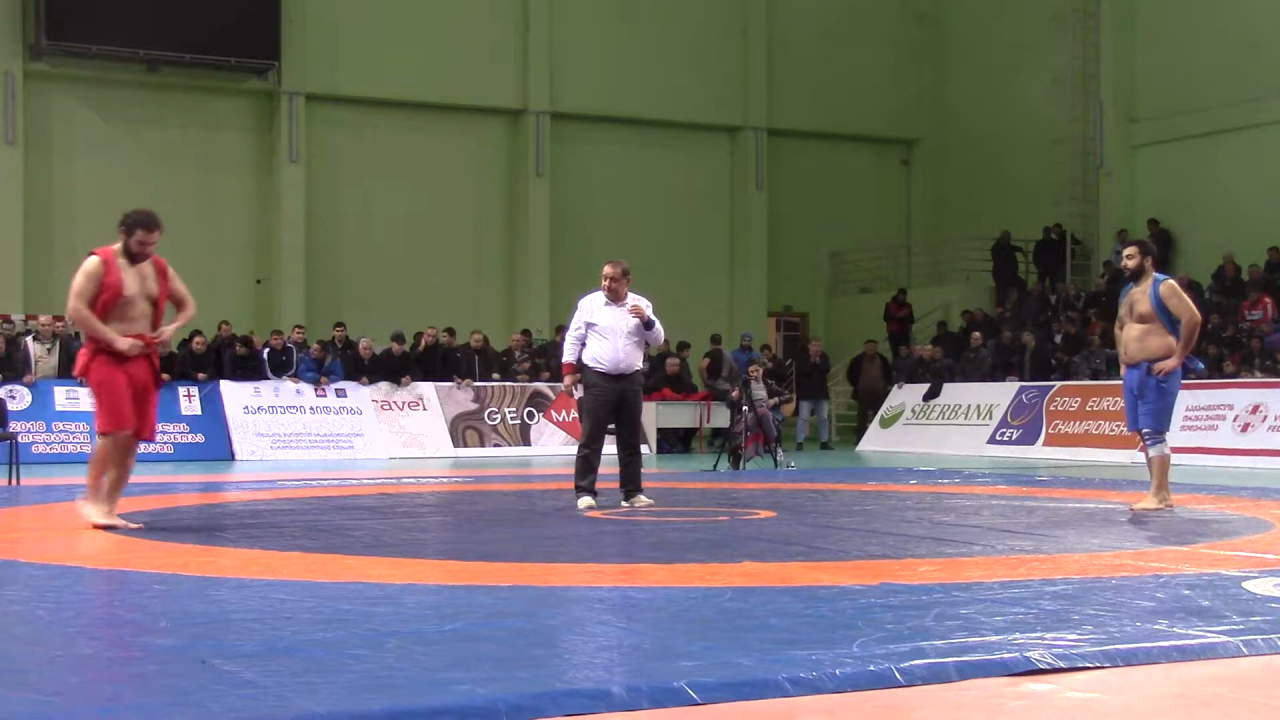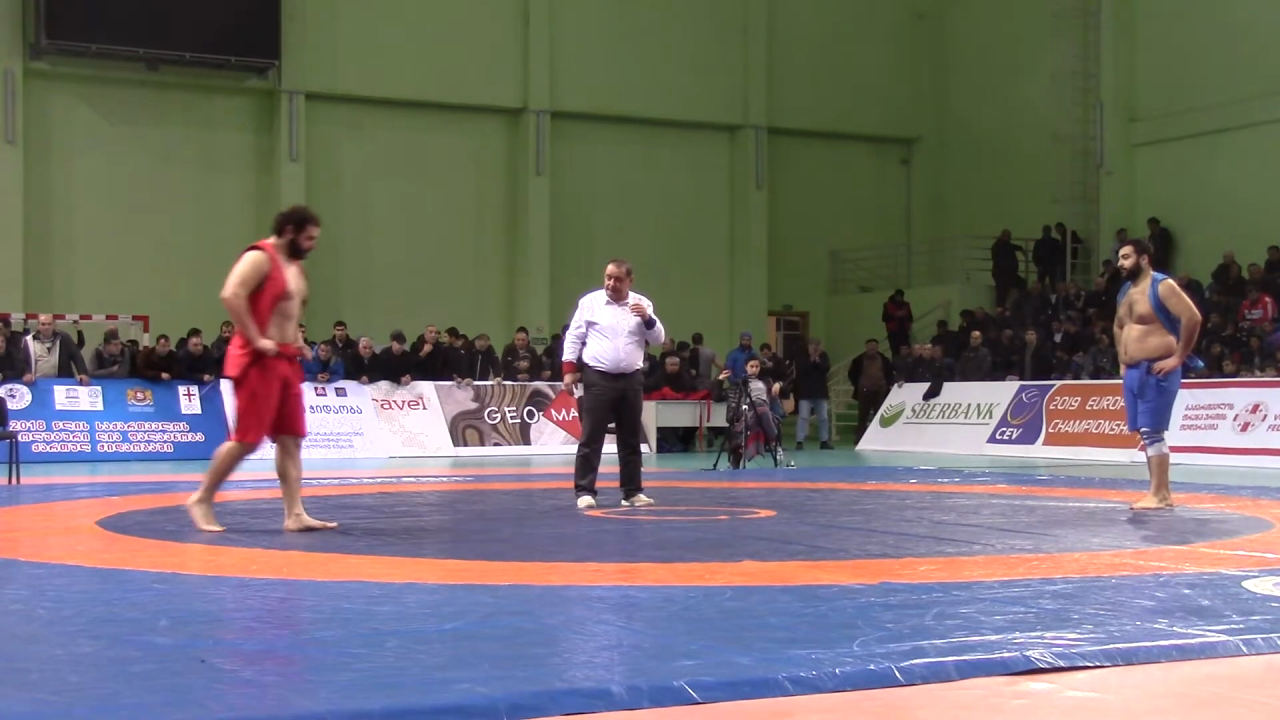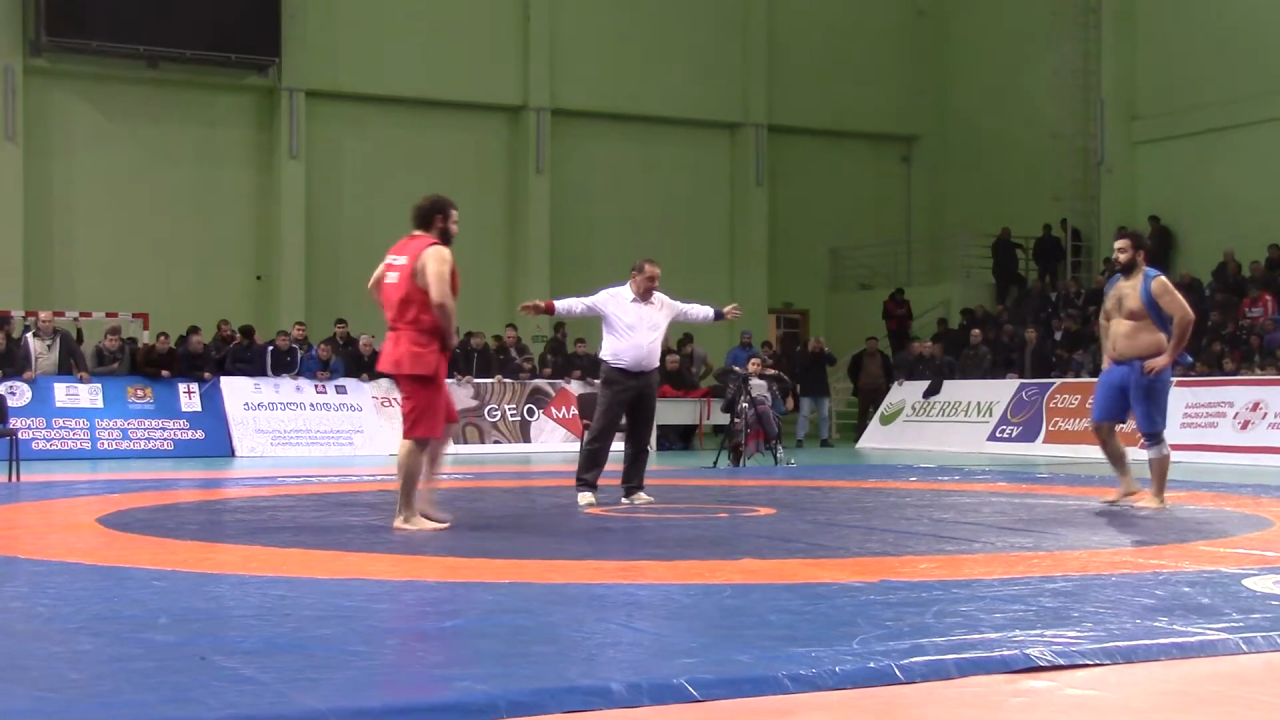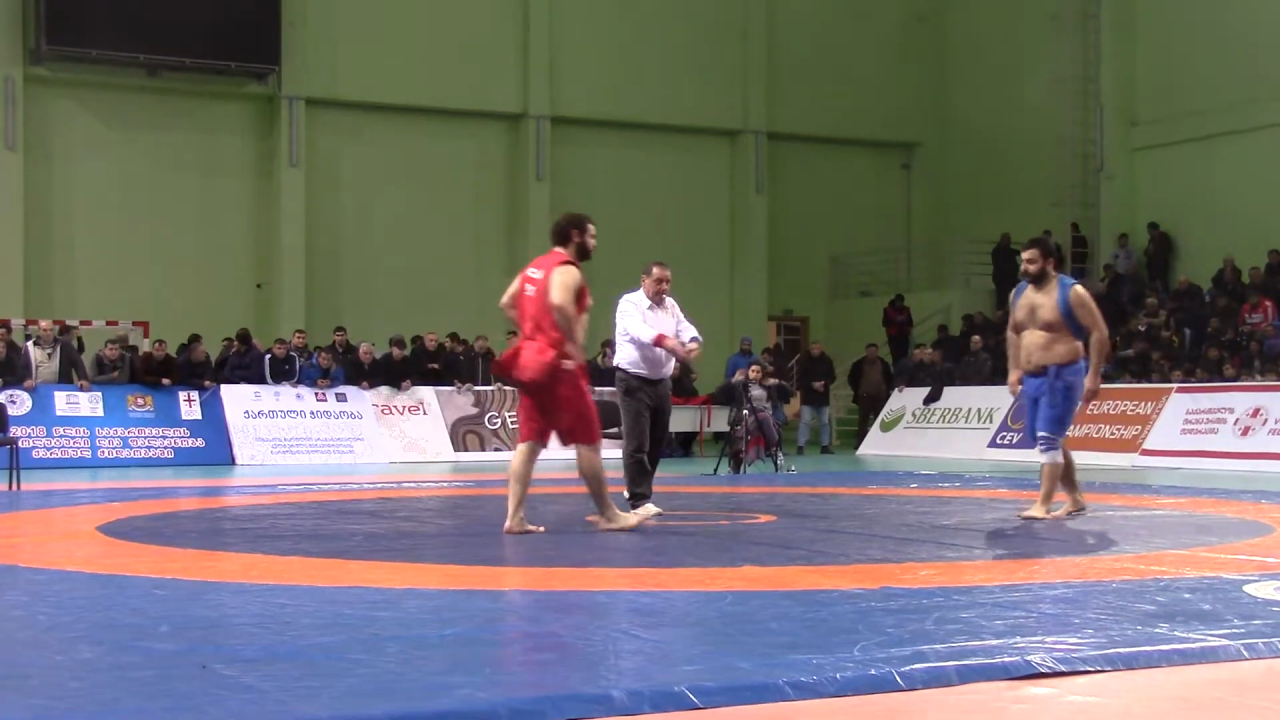
dt=1s
person 1, frame 1
left shoulder: (160, 269)
right shoulder: (98, 264)
left elbow: (188, 306)
right elbow: (75, 309)
left wrist: (172, 328)
right wrist: (115, 339)
left hip: (144, 360)
right hip: (105, 358)
left knee: (132, 440)
right knee: (116, 431)
left ankle: (108, 510)
right ankle: (91, 497)
person 1, frame 2
left shoulder: (294, 265)
right shoulder: (258, 258)
right elbow: (231, 295)
left wrist: (298, 342)
right wrist: (256, 339)
left hip: (284, 361)
right hip: (256, 361)
left knee: (291, 439)
right knee: (247, 439)
left ankle: (295, 514)
right ankle: (201, 500)
person 1, frame 3
left shoulder: (397, 250)
right shoulder: (436, 252)
left elbow: (374, 287)
right elbow: (440, 300)
right wrist: (450, 335)
left hip: (400, 346)
right hip: (421, 351)
left knee: (444, 424)
right knee: (419, 435)
left ankle: (423, 501)
right ankle: (407, 515)
person 1, frame 4
left shoulder: (535, 267)
right shoulder: (568, 271)
left elbow: (507, 304)
right elbow: (558, 304)
right wrist: (574, 344)
left hip: (534, 364)
right hip: (559, 366)
left knee: (530, 441)
right knee: (588, 440)
left ankle: (515, 517)
right ankle: (608, 515)
person 2, frame 1
left shoulder: (1163, 287)
right shoulder: (1127, 292)
left elbow: (1192, 318)
right elbow: (1119, 327)
left wrist: (1178, 358)
right wrist: (1123, 361)
left hip: (1157, 372)
right hip: (1132, 372)
left knee: (1153, 433)
right knee: (1144, 433)
left ankle: (1157, 495)
right ankle: (1163, 493)
person 2, frame 2
left shoulder: (1162, 286)
right shoulder: (1125, 291)
left elbow: (1192, 318)
right elbow: (1118, 327)
left wrist: (1178, 357)
right wrist: (1123, 360)
left hip: (1157, 371)
right hip: (1132, 372)
left knee: (1151, 432)
right knee: (1145, 433)
left ankle: (1156, 494)
right ankle: (1164, 493)
person 2, frame 3
left shoulder: (1155, 282)
right shoulder: (1113, 284)
left elbow: (1185, 316)
right elbow: (1104, 320)
left wrist: (1169, 356)
right wrist: (1107, 354)
left hip: (1146, 369)
right hip: (1115, 368)
left knee: (1151, 433)
right knee: (1101, 426)
left ankle: (1157, 496)
right ankle: (1126, 481)
person 2, frame 4
left shoulder: (1072, 292)
right shoulder: (1018, 293)
left elbow: (1099, 332)
right elbow: (1013, 333)
left wrist: (1094, 375)
right wrist: (1014, 369)
left hip: (1062, 377)
right hip: (1031, 379)
left knee: (1048, 439)
right knee: (1052, 443)
left ankle: (1043, 505)
right ankle: (1075, 498)
person 3, frame 1
left shoulder: (641, 304)
right shoulder: (589, 303)
left elbow: (658, 340)
right elbow: (573, 338)
left wrist: (646, 320)
right wrist: (568, 371)
left hip: (631, 381)
right hip: (598, 380)
left knee: (631, 441)
right knee: (591, 439)
left ankle: (632, 492)
right ankle: (585, 492)
person 3, frame 2
left shoulder: (642, 303)
right shoulder: (590, 302)
left elbow: (658, 339)
right elbow: (573, 337)
left wrist: (647, 319)
right wrist: (569, 369)
left hip: (631, 380)
right hip: (598, 379)
left knee: (631, 439)
right knee: (591, 438)
left ankle: (632, 491)
right ankle: (584, 491)
person 3, frame 3
left shoulder: (663, 302)
right shoulder: (611, 298)
left elbow: (689, 311)
right elbow: (579, 305)
left wrist: (719, 314)
right wrist: (547, 307)
left hip: (647, 377)
right hip: (617, 376)
left knee: (640, 437)
right knee: (601, 432)
left ankle: (633, 489)
right ankle: (586, 486)
person 3, frame 4
left shoulder: (670, 305)
right shoulder: (629, 303)
left elbow: (683, 327)
right elbow: (639, 331)
left wrist: (693, 342)
right wrist: (666, 341)
left hip: (661, 383)
right hip: (633, 382)
left knee: (658, 441)
right knee: (637, 443)
left ankle: (635, 488)
right ankle: (639, 500)
